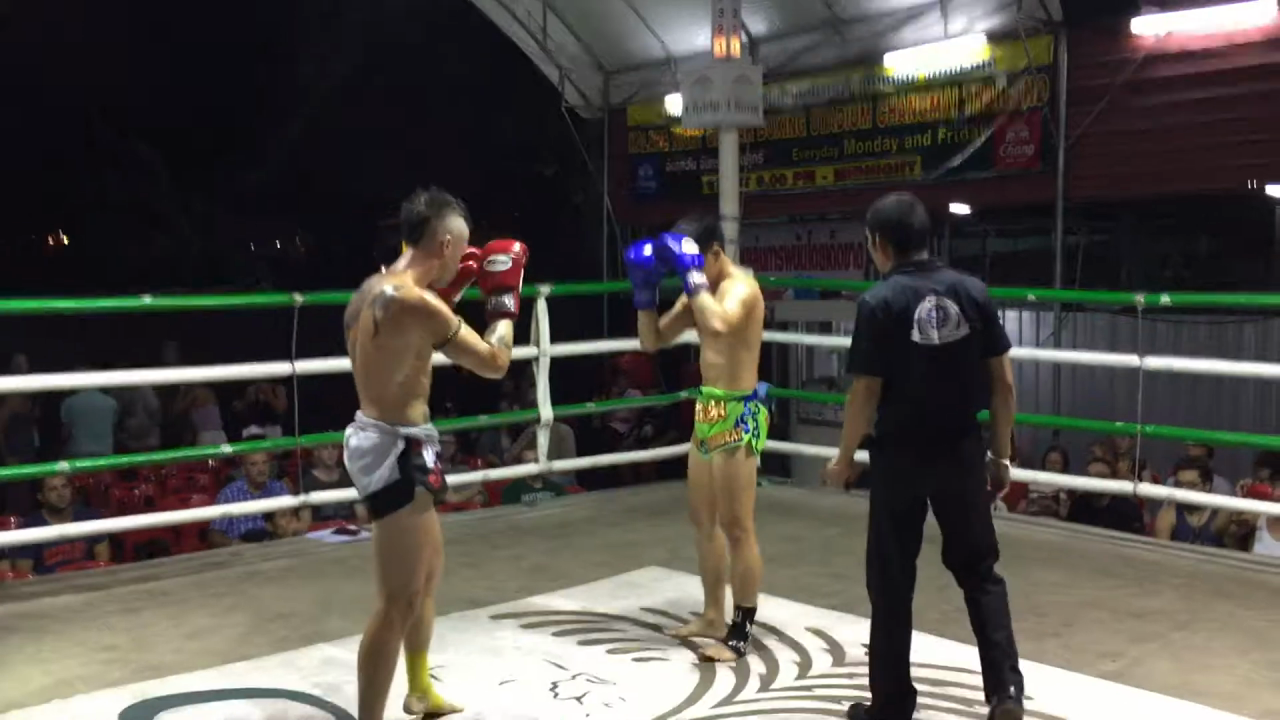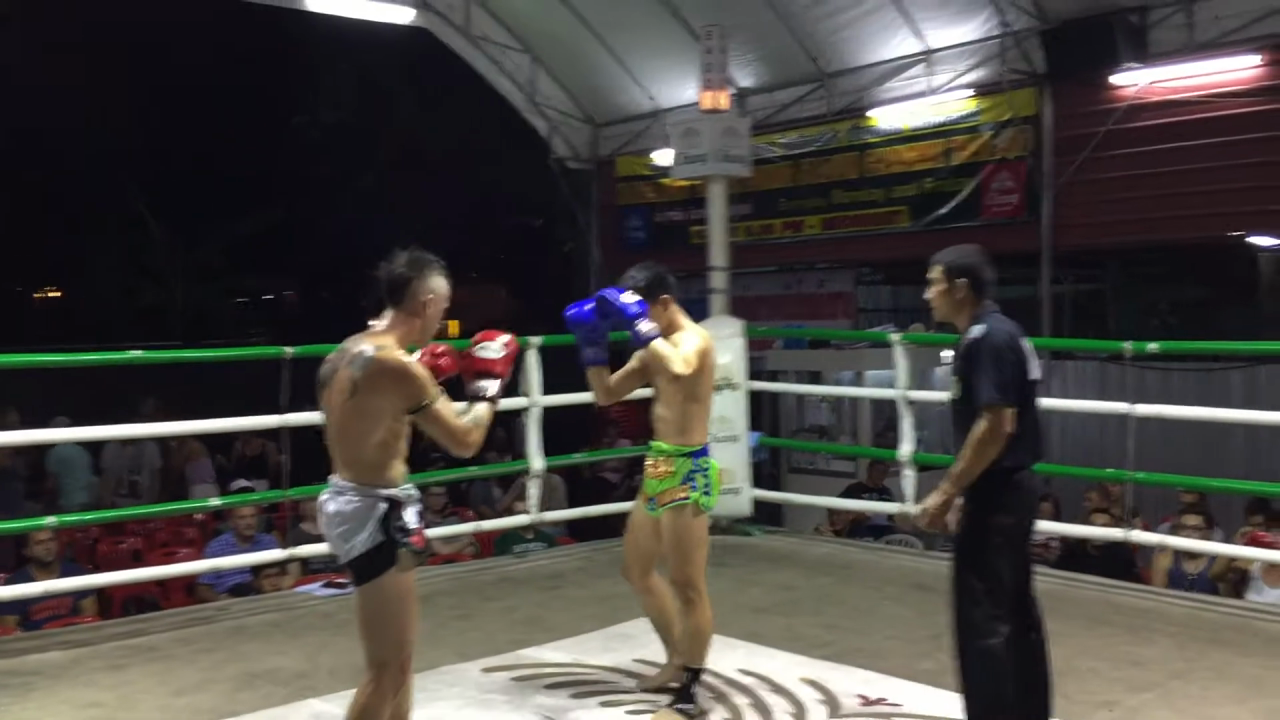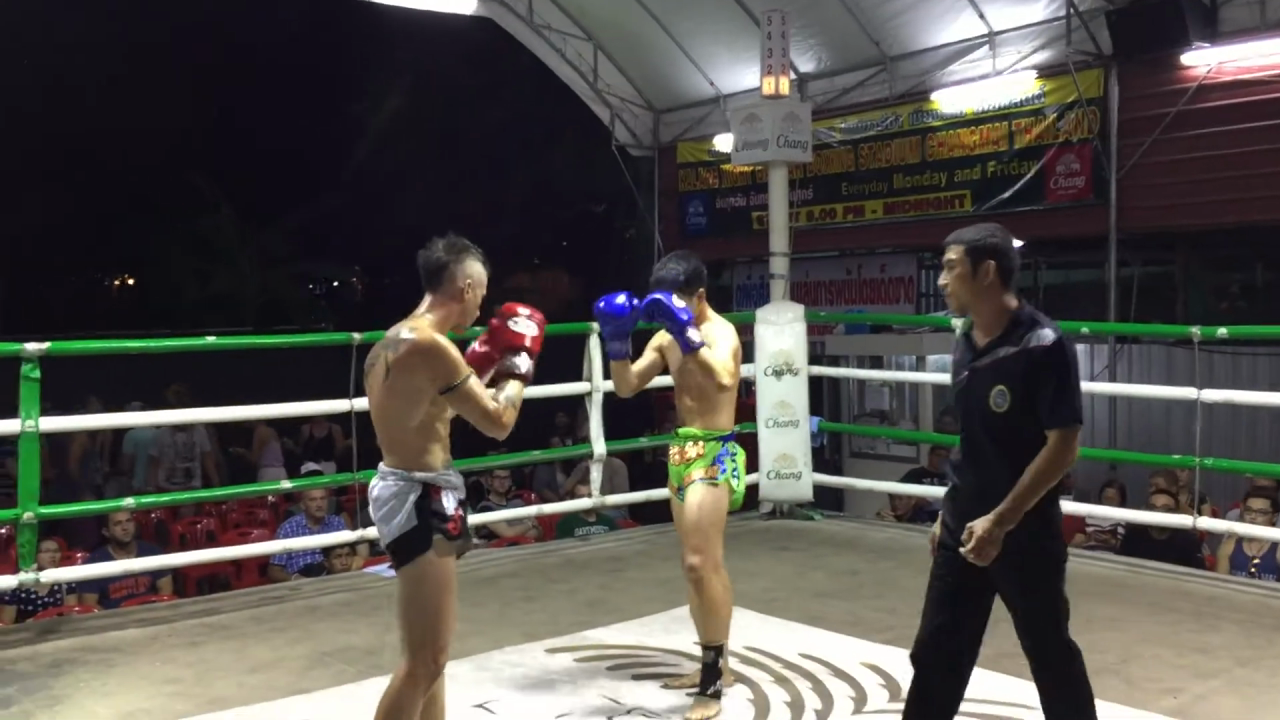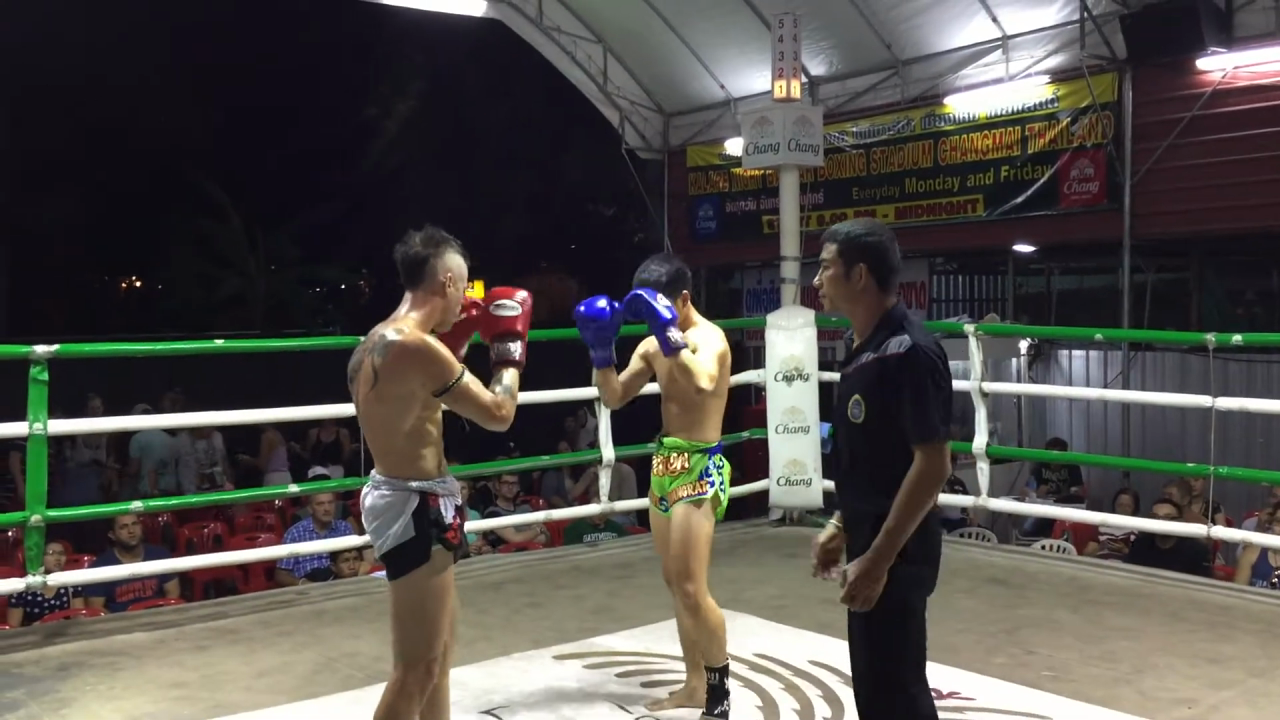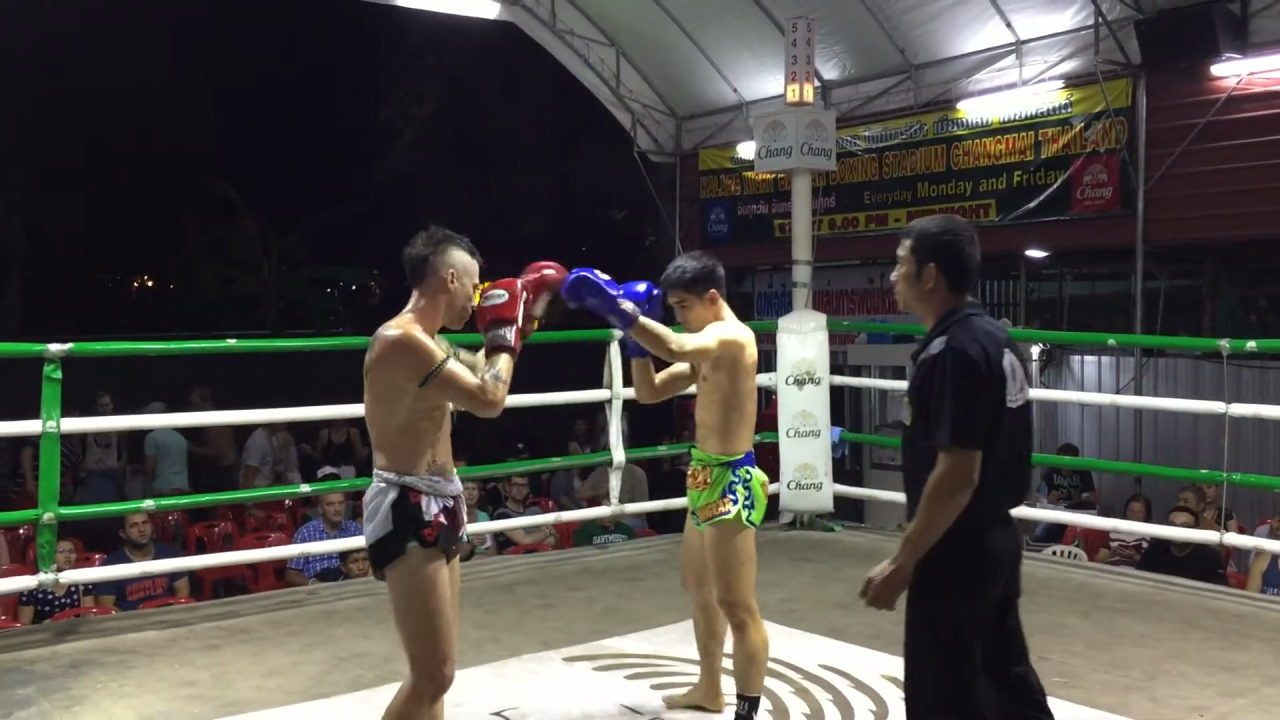
dt=1s
person 1, frame 1
left shoulder: (879, 302)
right shoulder: (972, 291)
left elbow: (865, 395)
right elbow: (1003, 383)
left wrist: (844, 456)
right wrist: (1001, 451)
left hip: (901, 457)
right hip: (961, 452)
left knee: (891, 581)
right knee: (978, 570)
person 1, frame 2
left shoulder: (985, 337)
right shoulder: (1005, 333)
left elbow: (996, 424)
left wrist: (946, 492)
right wrist: (961, 488)
left hip: (995, 495)
right hip: (1016, 489)
left knee: (982, 623)
right knee: (1018, 615)
person 1, frame 3
left shoulder: (1044, 345)
right shoulder: (966, 344)
left elbow: (1063, 446)
left wrist: (1001, 521)
left hip: (1025, 527)
right hip: (964, 521)
left knee: (1050, 654)
right knee: (936, 654)
person 1, frame 4
left shoulder: (908, 351)
right shoulder: (862, 345)
left elbow: (932, 464)
left wrist: (879, 558)
right wrist: (841, 523)
left hip: (895, 548)
right hip: (870, 537)
right knee: (874, 680)
person 1, frame 5
left shoulder: (952, 351)
right shoulder: (993, 338)
left elbow: (957, 473)
left wrist: (902, 561)
left hip: (956, 553)
right hip: (994, 542)
person 2, frame 1
left shoulder: (372, 289)
right shoulder: (415, 302)
right elbow: (494, 362)
left wrist: (450, 291)
right wrist: (505, 297)
left hip: (378, 439)
right hip: (398, 451)
left knee: (428, 568)
right knee: (399, 599)
person 2, frame 2
left shoulder: (346, 353)
right shoulder: (394, 365)
right elbow: (465, 441)
right wrist: (489, 383)
left hip: (348, 501)
right hip: (377, 514)
left knee: (397, 649)
right knee: (389, 667)
person 2, frame 3
left shoulder: (395, 340)
right shoulder: (429, 345)
right elbow: (498, 422)
left wrist: (480, 361)
right wrist: (519, 357)
left hip: (409, 491)
right hip: (421, 499)
left knee: (433, 643)
right knee: (425, 659)
person 2, frame 4
left shoulder: (377, 341)
right shoulder: (415, 346)
right elbow: (498, 414)
left wrist: (457, 338)
right wrist: (509, 341)
left hip: (400, 498)
right hip: (417, 508)
left knee: (438, 648)
right knee: (417, 668)
person 2, frame 5
left shoulder: (424, 342)
right shoulder: (402, 341)
left elbow: (478, 369)
right elbow: (487, 399)
left wrist: (528, 305)
right wrist: (501, 330)
left hip: (435, 507)
right hip: (410, 511)
left knee: (434, 666)
right knee: (433, 674)
person 3, frame 1
left shoulder: (742, 289)
right shoulder: (701, 292)
left elbow: (717, 325)
right elbow: (652, 341)
left wrist: (692, 274)
right wrist: (643, 290)
left hip: (737, 414)
right hip: (708, 411)
left knee: (736, 527)
right knee: (703, 518)
left ankle: (740, 633)
right ankle: (713, 615)
person 3, frame 2
left shoulder: (692, 340)
right shoulder: (651, 348)
left elbow: (679, 372)
right elbow: (605, 395)
left wrist: (640, 325)
right wrist: (593, 346)
left hip: (686, 470)
right hip: (659, 467)
left knee: (688, 586)
right knee: (637, 569)
right ankle: (677, 661)
person 3, frame 3
left shoulder: (720, 332)
right shoulder: (665, 339)
left elbow: (724, 381)
right elbow: (625, 388)
left wrist: (687, 330)
right wrist: (617, 341)
left hip: (714, 455)
right hip: (681, 454)
left knee: (698, 564)
right knee: (706, 566)
right ankle: (715, 666)
person 3, frame 4
left shoulder: (709, 338)
right shoulder: (651, 346)
left elbow: (703, 385)
right elbow: (613, 397)
left wrist: (669, 331)
right wrist: (600, 348)
left hip: (699, 468)
right hip: (665, 466)
left knee: (690, 586)
right knee: (675, 584)
person 3, frame 5
left shoulder: (730, 338)
right shoulder: (706, 347)
left elbow: (674, 347)
right elbow: (651, 392)
left wrist: (617, 307)
right wrist: (636, 336)
left hip: (729, 480)
right hip: (705, 476)
left knee: (738, 608)
right knee: (702, 591)
